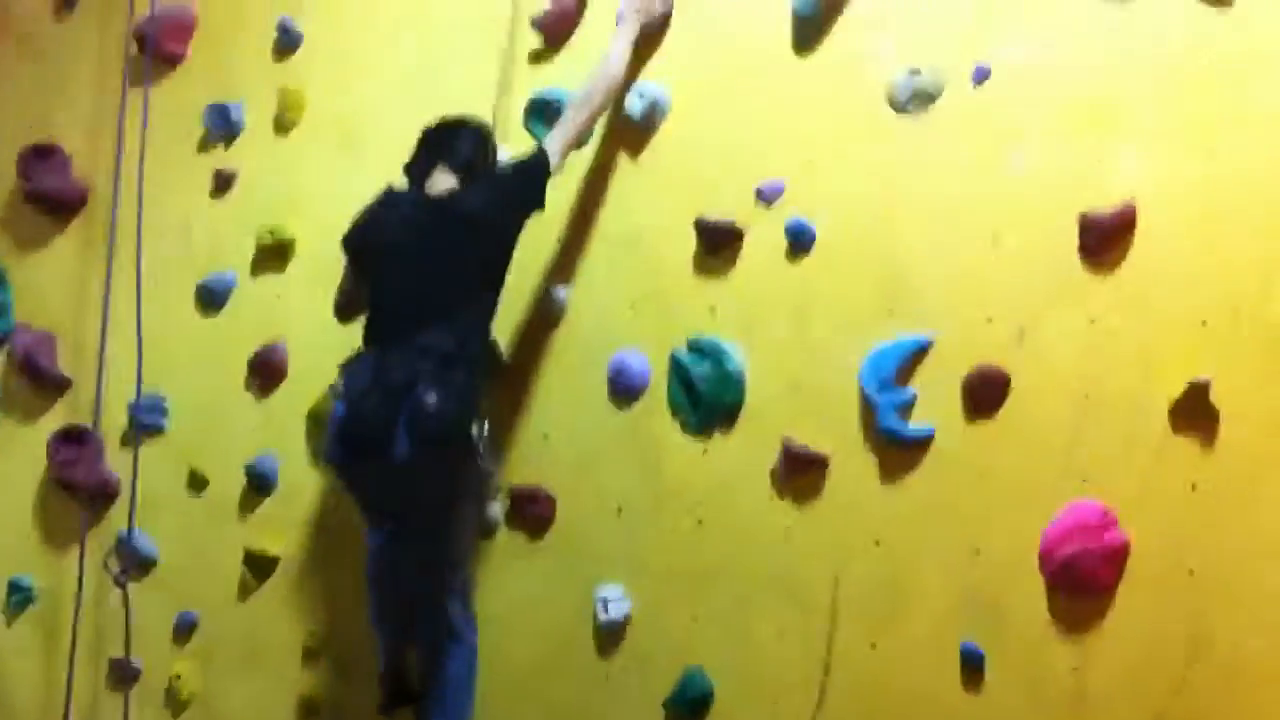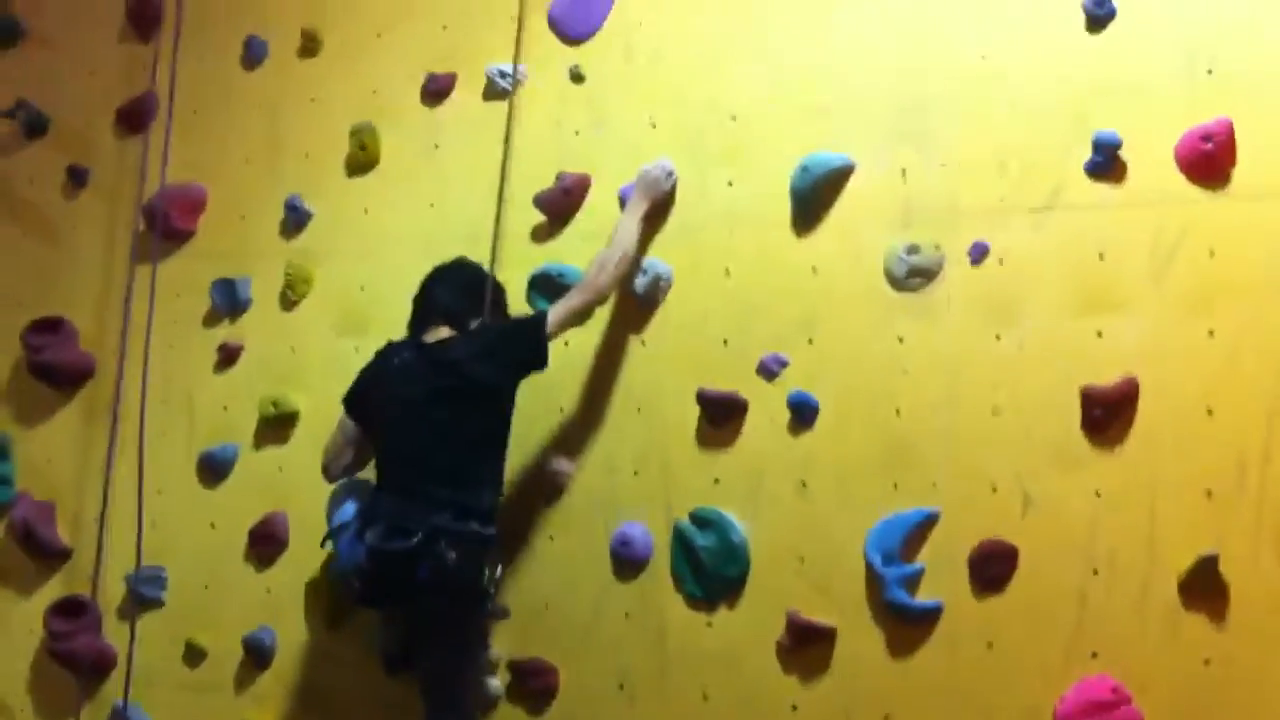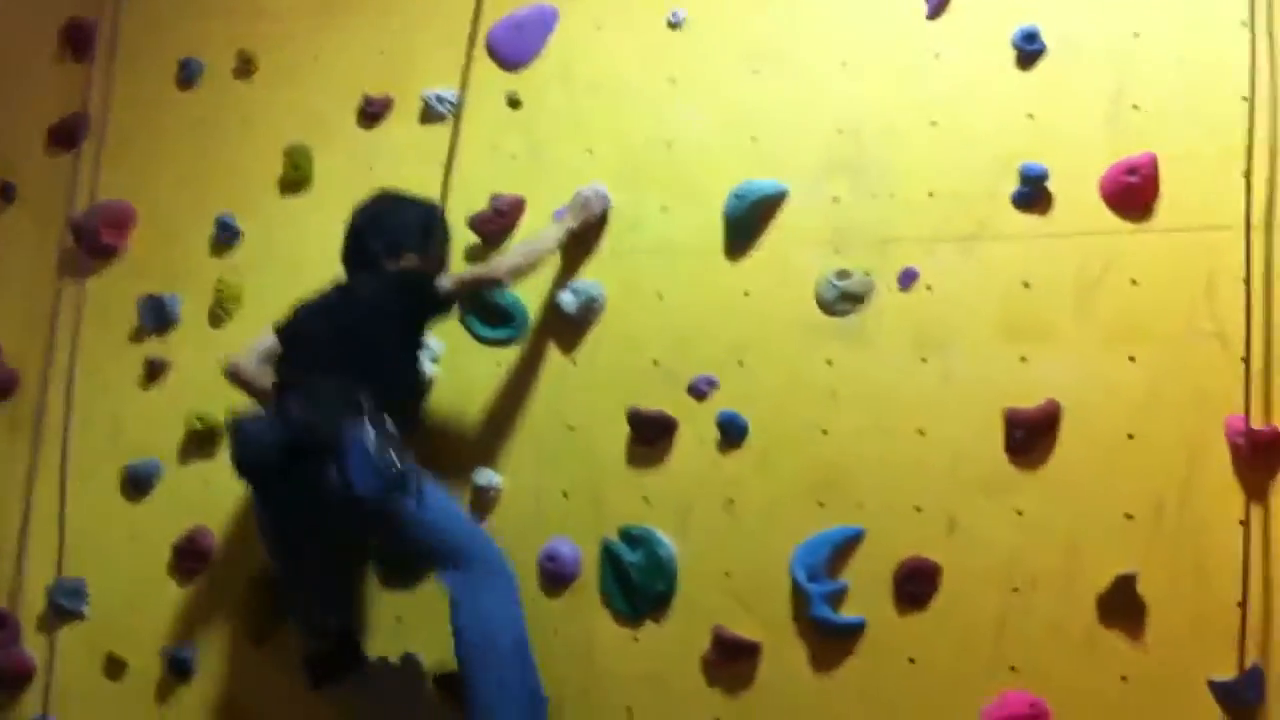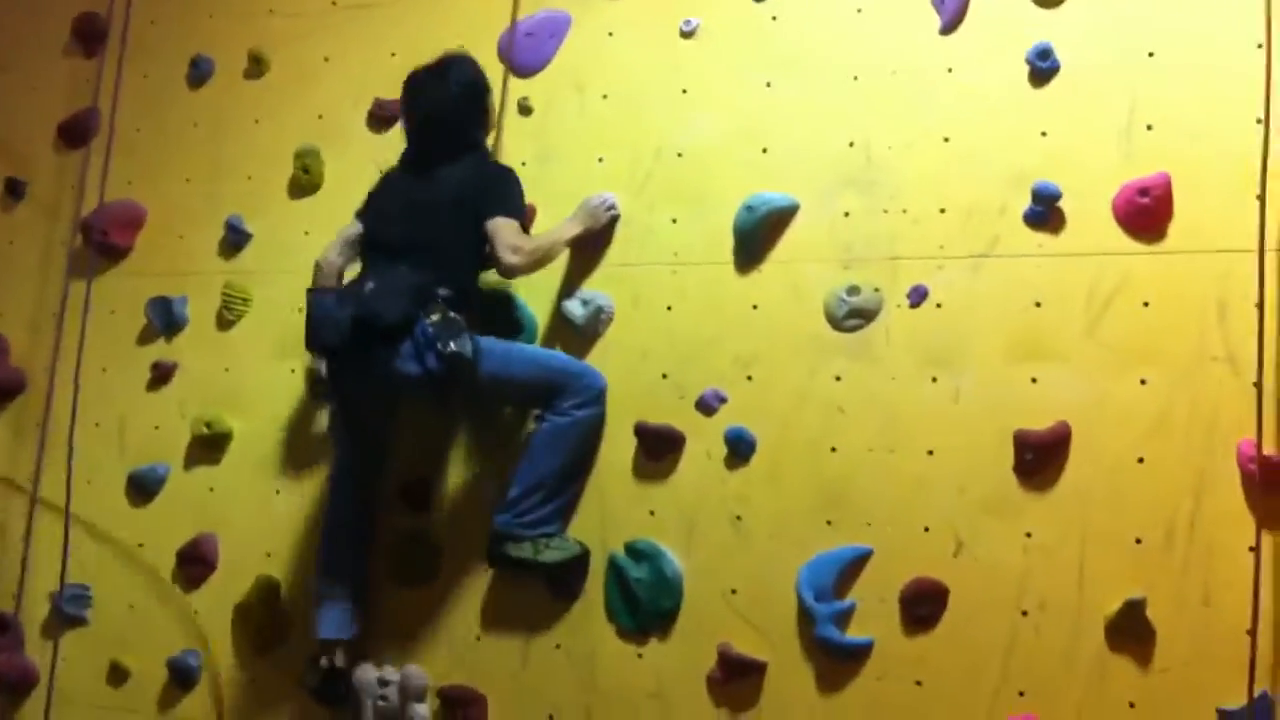
dt=1s
person 1, frame 1
left shoulder: (384, 216)
right shoulder: (499, 199)
left elbow: (344, 308)
right elbow: (583, 112)
left hip: (361, 418)
right hip: (436, 428)
left knee: (392, 538)
right knee: (446, 616)
person 1, frame 2
left shoulder: (386, 367)
right shoulder: (495, 352)
left elbow: (335, 467)
right elbow: (594, 290)
right wrist: (639, 204)
left hip: (375, 562)
right hip: (453, 569)
left knee: (349, 504)
left ankle: (407, 638)
person 1, frame 3
left shoulder: (316, 311)
right shoulder: (400, 294)
left elbow: (241, 363)
right elbow: (496, 271)
right wrist: (567, 222)
left hip: (285, 465)
right hip: (355, 457)
right knee: (481, 569)
left ankle: (329, 644)
person 1, frame 4
left shoulder: (396, 181)
right shoulder: (488, 177)
left elbow: (329, 261)
right elbow: (512, 257)
left wrist: (330, 342)
right wrist: (576, 225)
left hip: (354, 341)
right hip: (419, 341)
left knee: (351, 492)
right knee: (582, 388)
left ankle: (333, 643)
right ankle: (523, 529)
